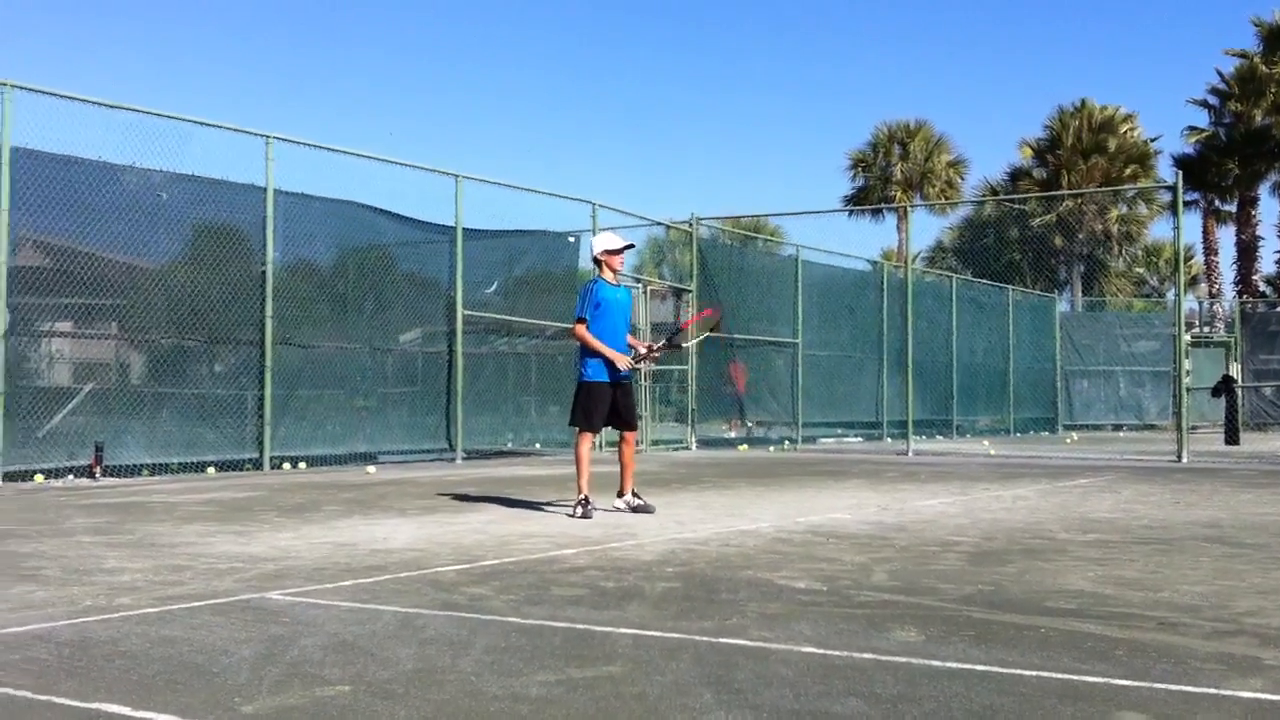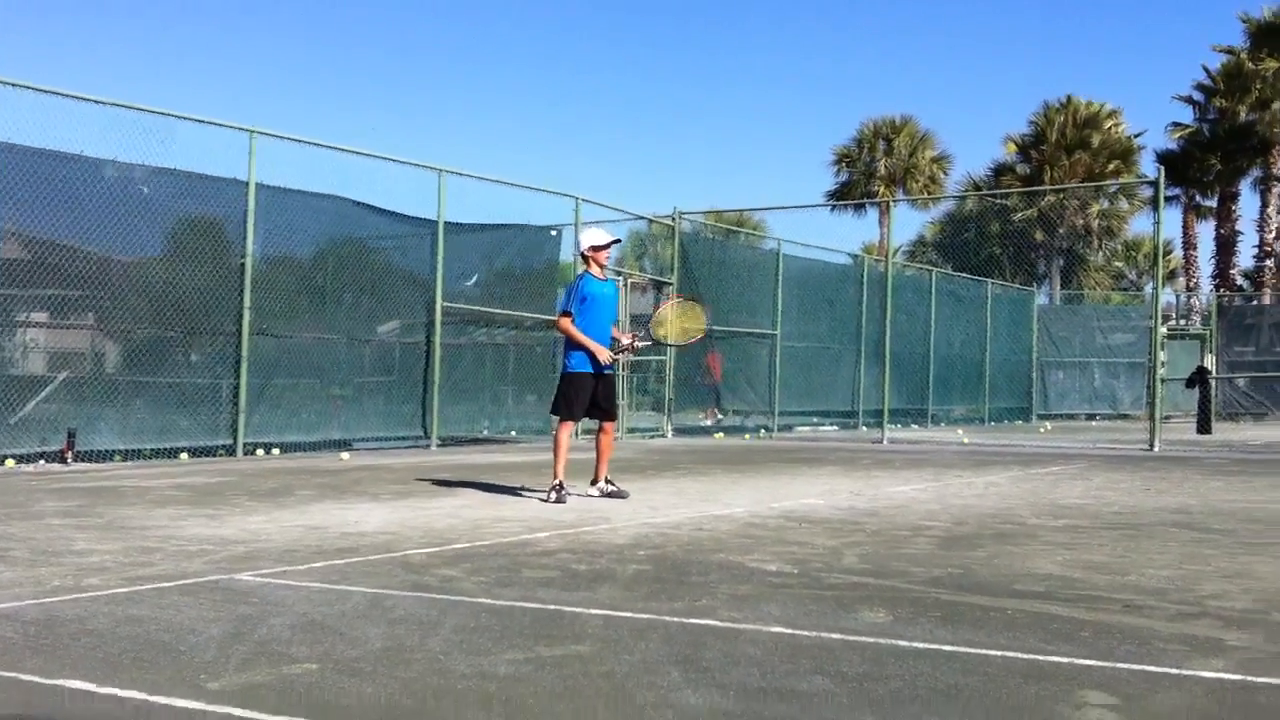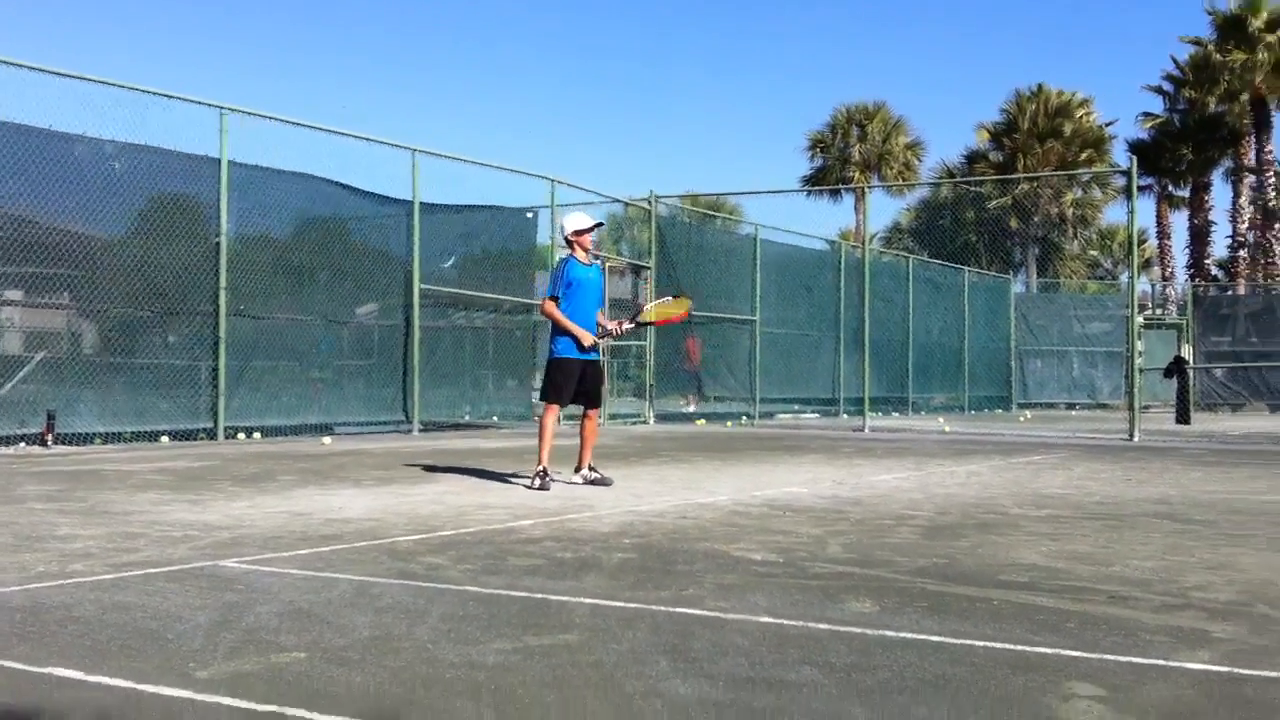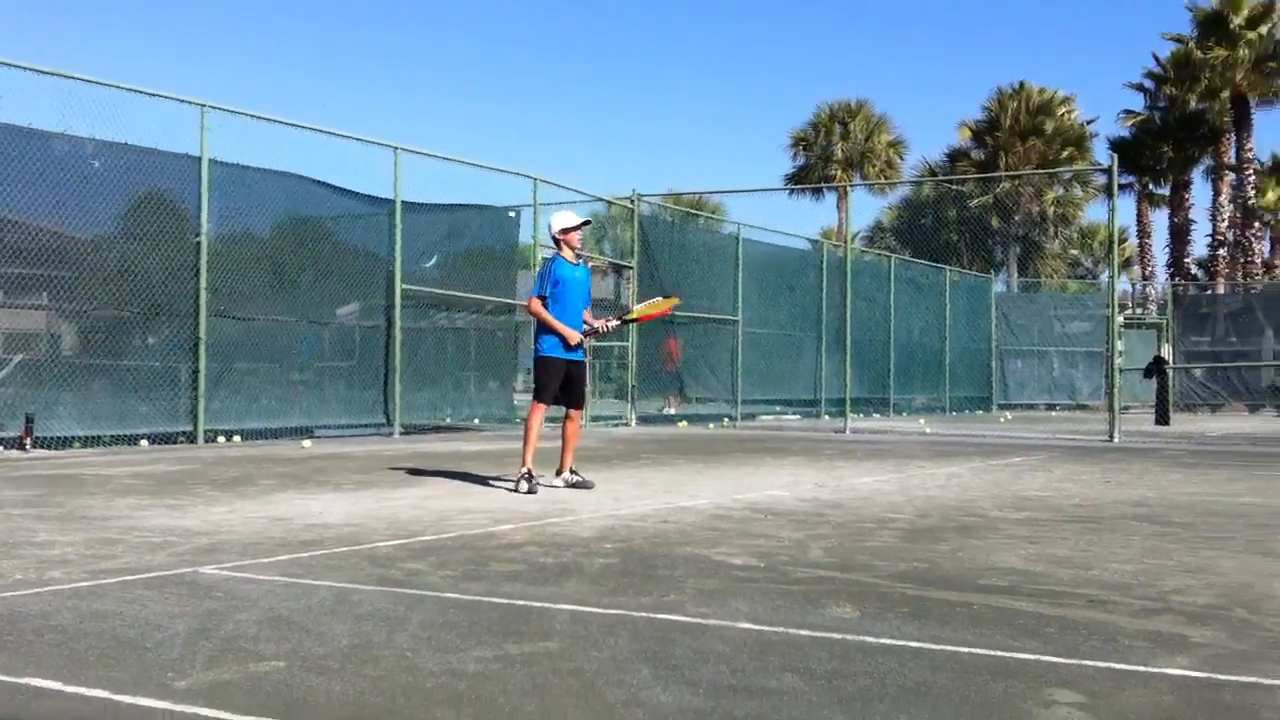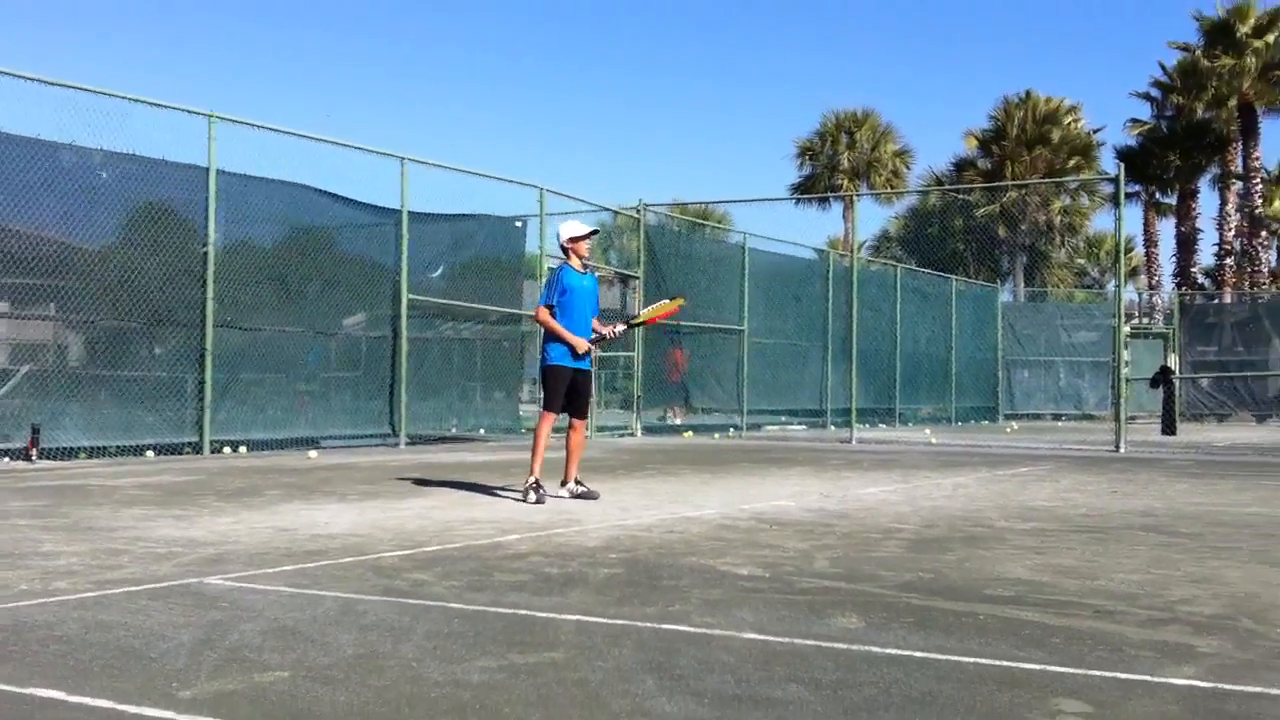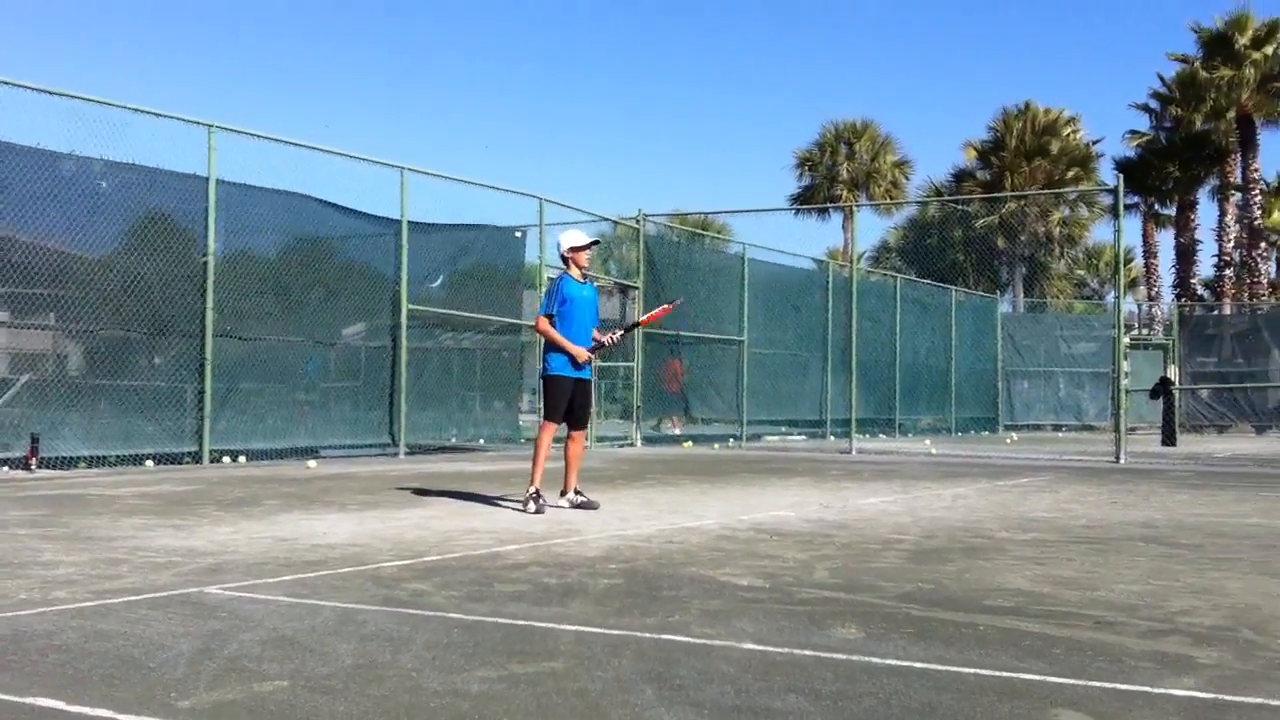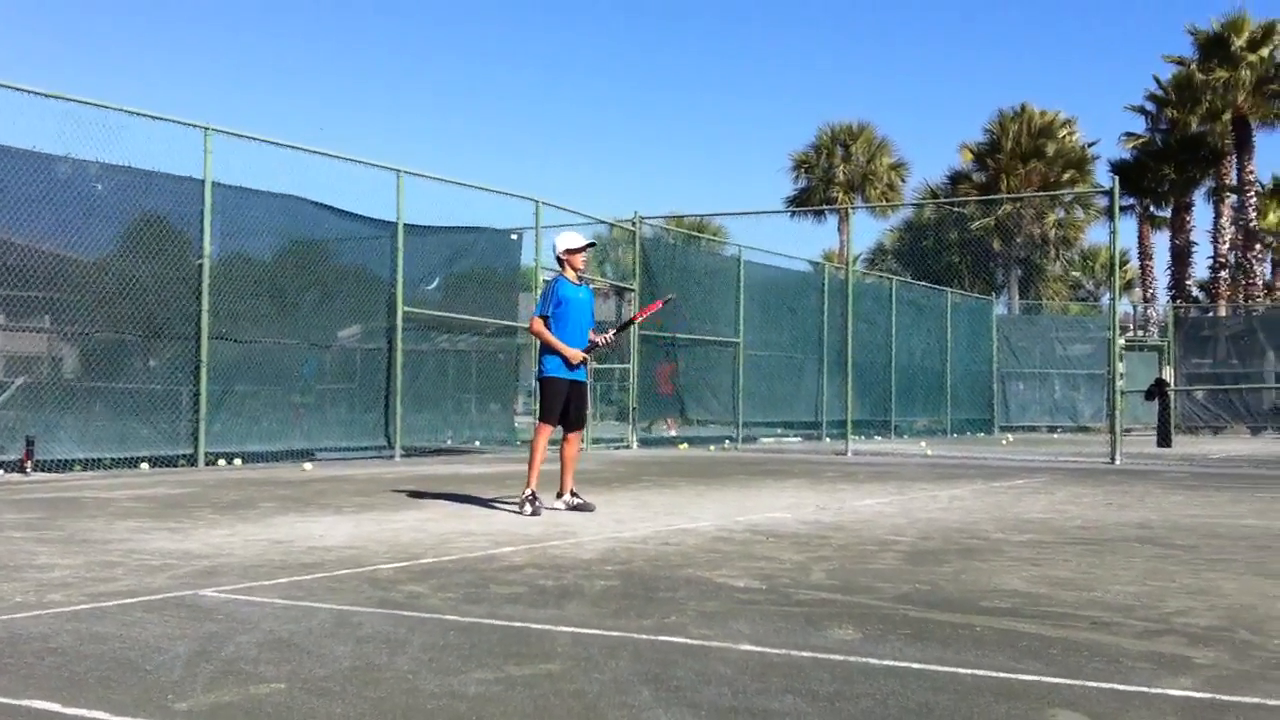
dt=0.1s
person 1, frame 1
left shoulder: (625, 292)
right shoulder: (593, 288)
right elbow: (578, 330)
left wrist: (638, 345)
right wrist: (611, 354)
left hip: (620, 375)
right hip: (595, 373)
left knee: (629, 433)
right knee: (587, 433)
left ankle: (626, 494)
right ankle: (583, 497)
person 1, frame 2
left shoulder: (612, 286)
right shoulder: (581, 283)
right elbow: (562, 323)
left wrist: (622, 337)
right wrist: (594, 347)
left hip: (604, 366)
right hip: (579, 364)
left knee: (608, 423)
right knee: (567, 421)
left ankle: (600, 481)
right ankle: (557, 482)
person 1, frame 3
left shoulder: (597, 270)
right shoulder: (566, 267)
right elbow: (547, 307)
left wrist: (607, 324)
right wrist: (579, 332)
left hip: (590, 352)
right hip: (566, 349)
left knee: (593, 410)
right knee: (553, 406)
left ankle: (584, 468)
right ankle: (542, 468)
person 1, frame 4
left shoulder: (584, 270)
right shoulder: (552, 266)
right elbow: (533, 305)
left wrist: (594, 321)
right wrist: (564, 331)
left hip: (576, 352)
right hip: (551, 348)
left knee: (575, 411)
right knee: (540, 404)
left ankle: (565, 471)
right ankle: (526, 471)
person 1, frame 5
left shoulder: (591, 279)
right shoulder: (560, 274)
right elbow: (541, 314)
left wrist: (602, 329)
right wrist: (573, 339)
left hip: (582, 360)
right hip: (558, 357)
left knee: (579, 420)
right knee: (549, 414)
left ankle: (570, 482)
right ankle: (533, 480)
person 1, frame 6
left shoulder: (591, 289)
right shoulder: (560, 284)
right elbow: (541, 324)
left wrist: (603, 337)
right wrist: (572, 349)
left hip: (583, 370)
right hip: (559, 367)
left knee: (578, 430)
right knee: (551, 424)
left ankle: (570, 492)
right ankle: (534, 490)
person 1, frame 7
left shoulder: (587, 291)
right shoulder: (556, 286)
right elbow: (535, 325)
left wrist: (598, 338)
right wrist: (566, 350)
left hip: (578, 372)
right hip: (555, 368)
left knee: (573, 432)
right knee: (546, 426)
left ankle: (566, 494)
right ankle: (530, 492)
